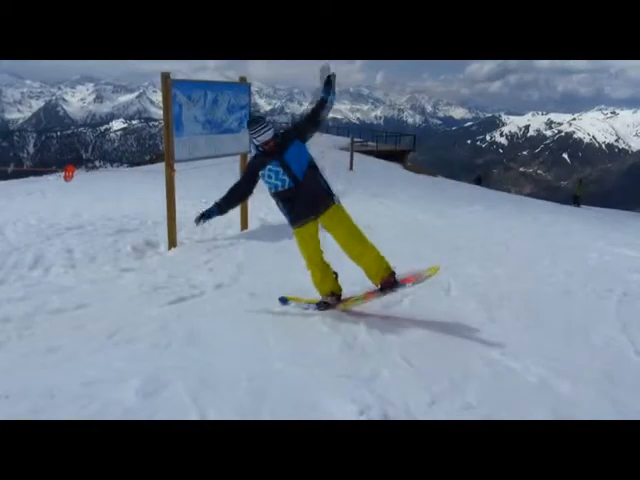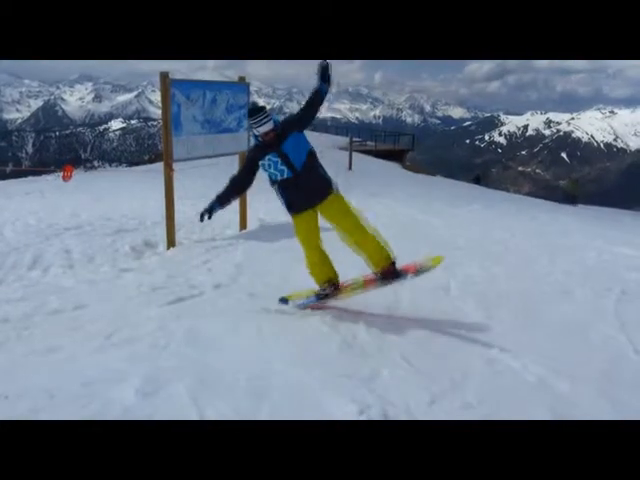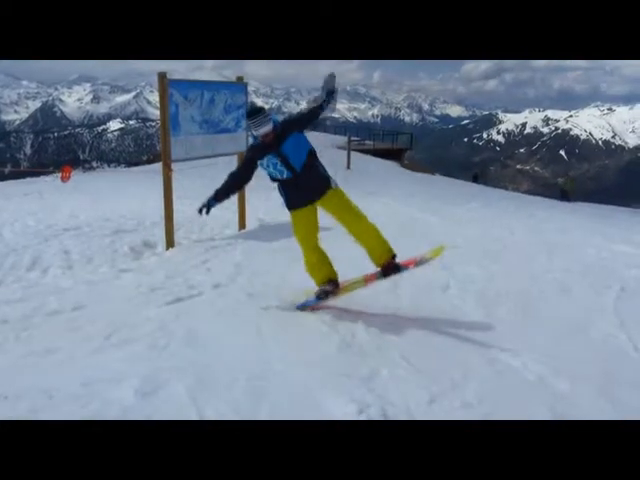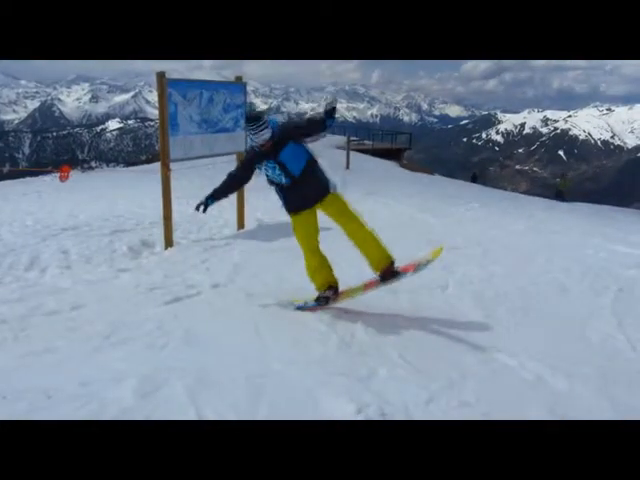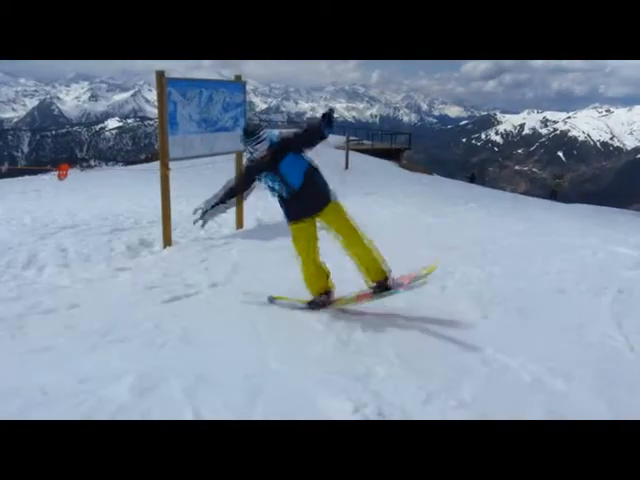
dt=0.2s
person 1, frame 1
left shoulder: (292, 137)
right shoulder: (257, 165)
left elbow: (315, 117)
right elbow: (239, 192)
left wrist: (327, 92)
right wrist: (213, 211)
left hip: (323, 202)
right hip: (299, 216)
left knee: (354, 242)
right knee: (313, 259)
left ankle: (384, 277)
right ankle: (330, 293)
person 1, frame 2
left shoulder: (291, 127)
right shoulder: (257, 154)
left elbow: (312, 106)
right elbow: (240, 182)
left wrist: (323, 83)
right wrist: (217, 203)
left hip: (322, 190)
right hip: (298, 205)
left knee: (353, 229)
right knee: (311, 247)
left ankle: (385, 266)
right ankle: (328, 282)
person 1, frame 3
left shoulder: (290, 127)
right shoulder: (255, 153)
left elbow: (312, 112)
right elbow: (238, 178)
left wrist: (327, 95)
right wrist: (214, 199)
left hip: (321, 186)
right hip: (296, 201)
left knee: (355, 221)
right knee: (307, 243)
left ankle: (386, 260)
right ankle: (327, 282)
person 1, frame 4
left shoulder: (287, 133)
right shoulder: (253, 157)
left elbow: (311, 126)
right elbow: (236, 178)
left wrist: (326, 118)
right wrist: (212, 197)
left hip: (321, 190)
right hip: (296, 204)
left knee: (354, 227)
right knee: (309, 248)
left ankle: (385, 266)
right ankle: (327, 287)
person 1, frame 5
left shoulder: (287, 145)
right shoulder: (254, 168)
left elbow: (310, 136)
right elbow: (236, 189)
left wrist: (324, 125)
right wrist: (212, 207)
left hip: (321, 199)
right hip: (297, 212)
left knee: (352, 239)
right knee: (308, 257)
left ankle: (380, 278)
right ankle: (322, 292)
